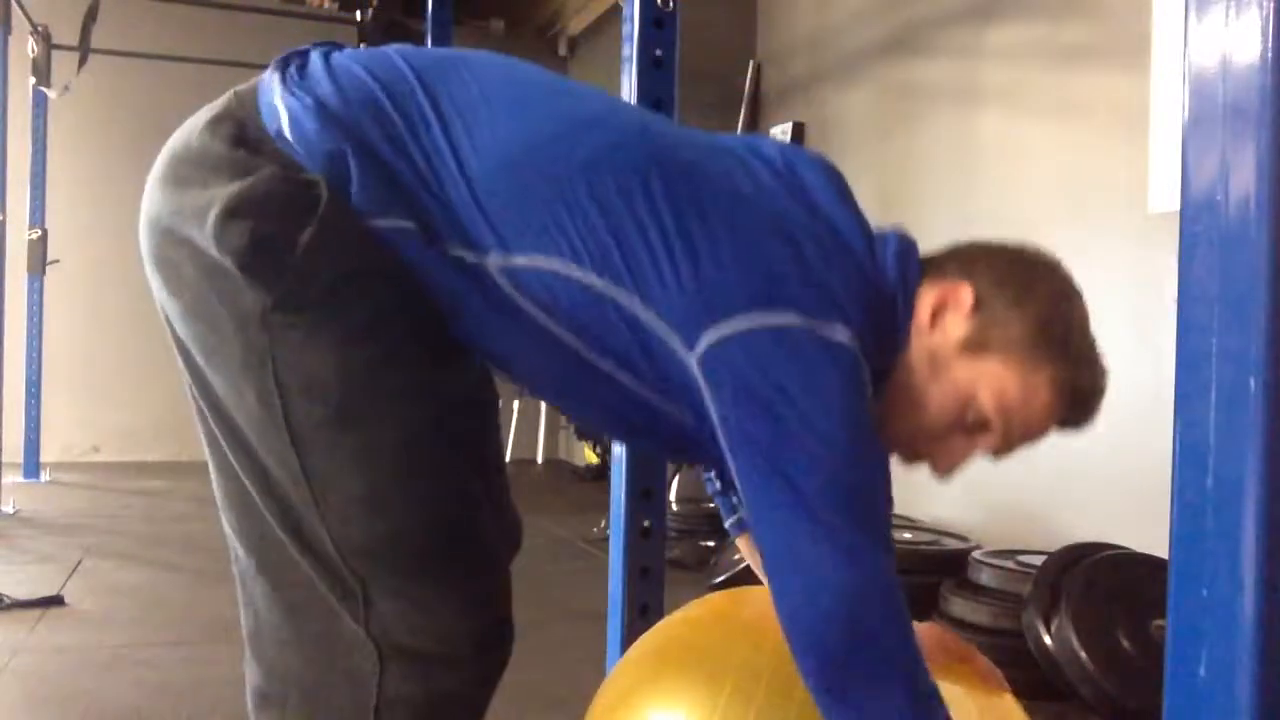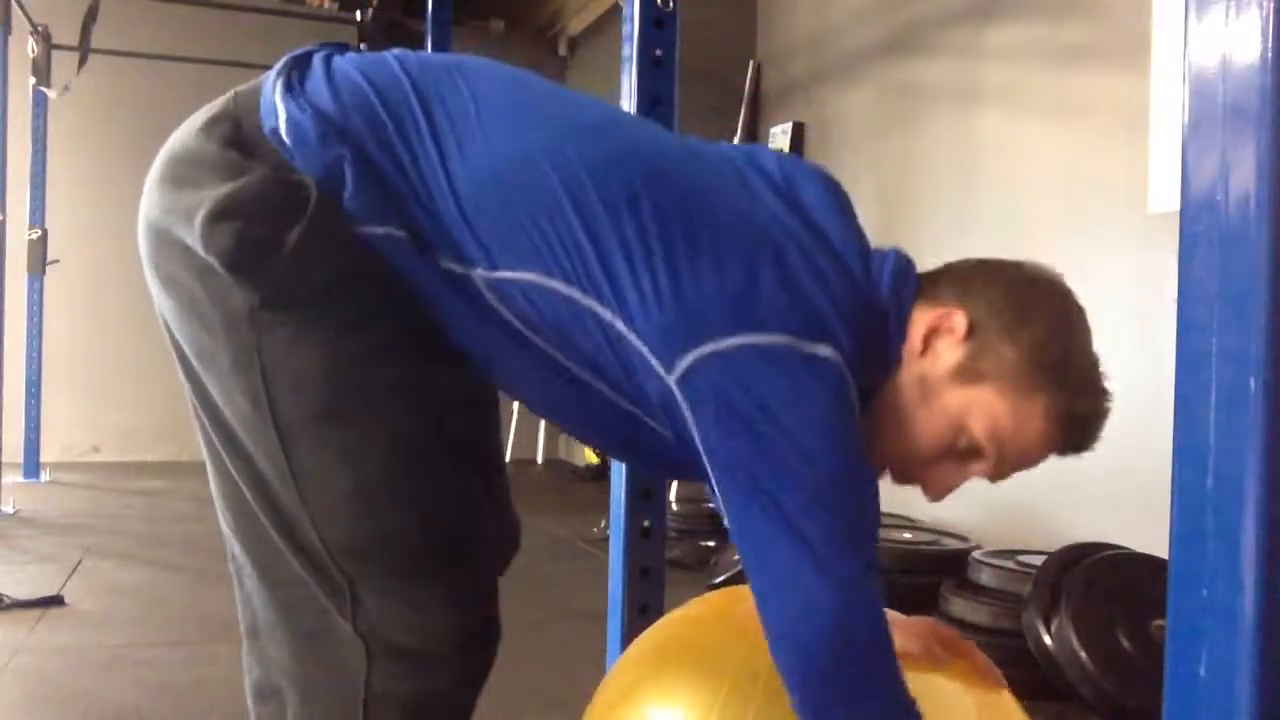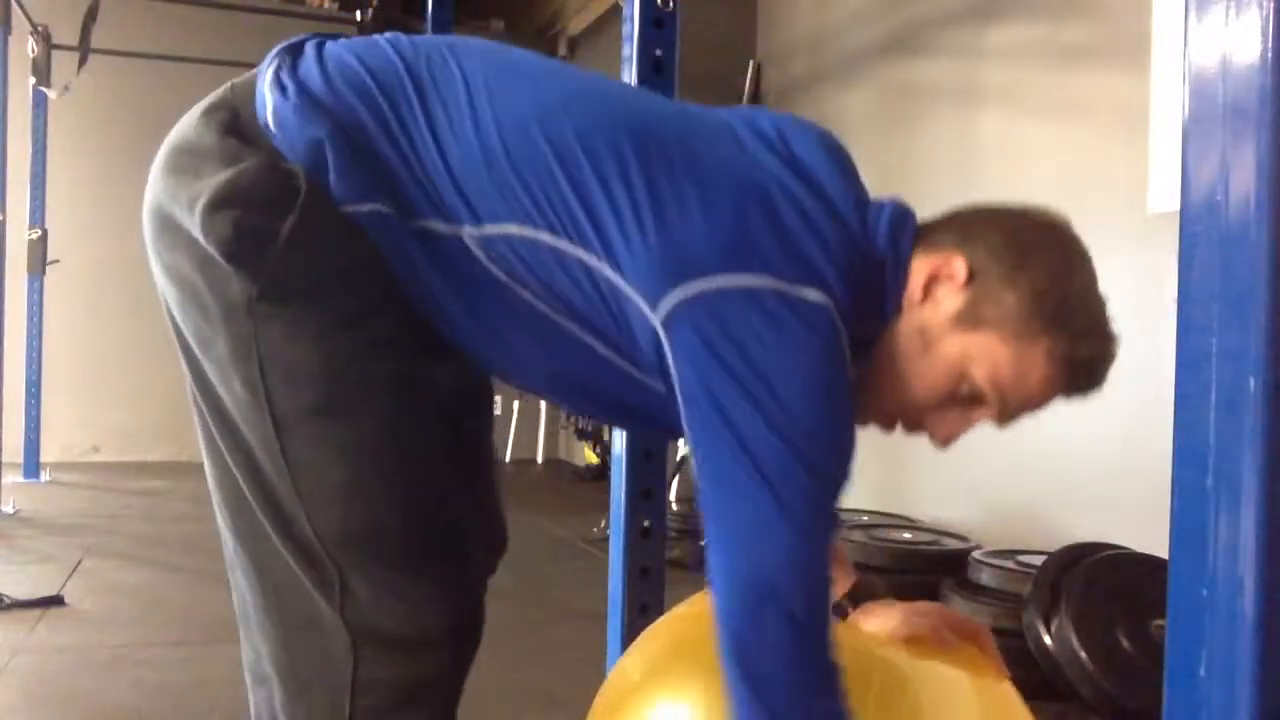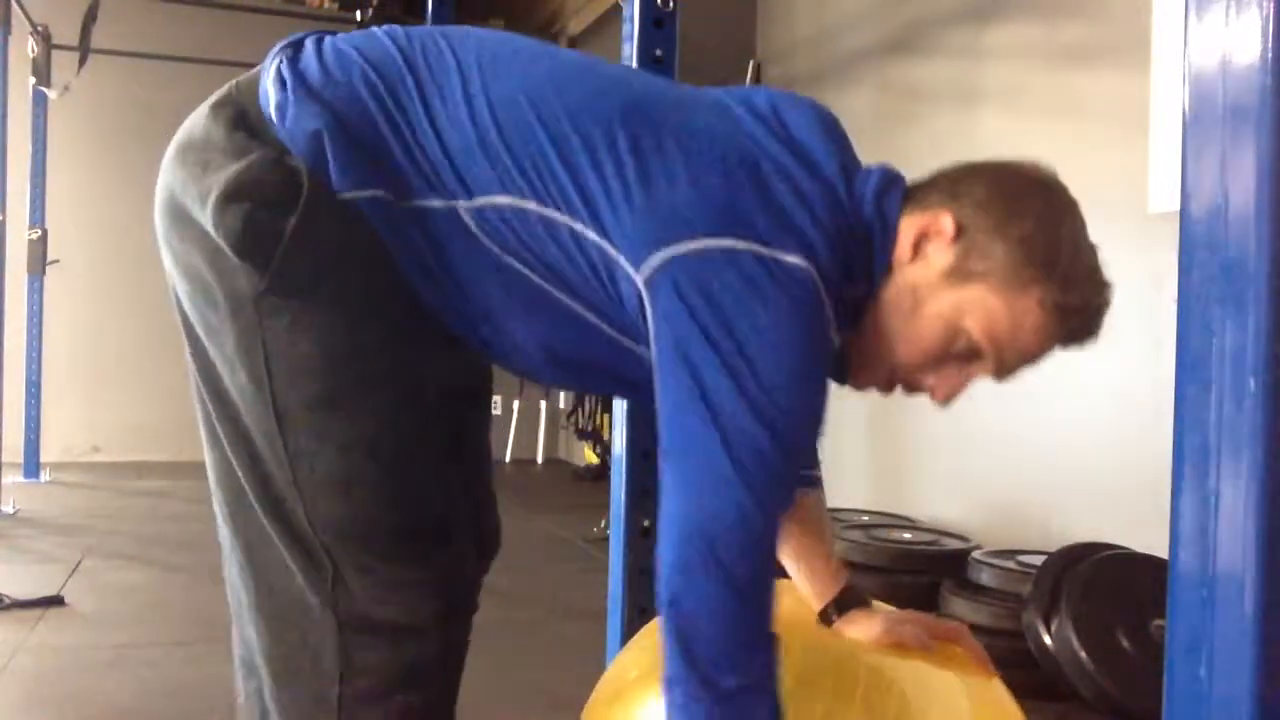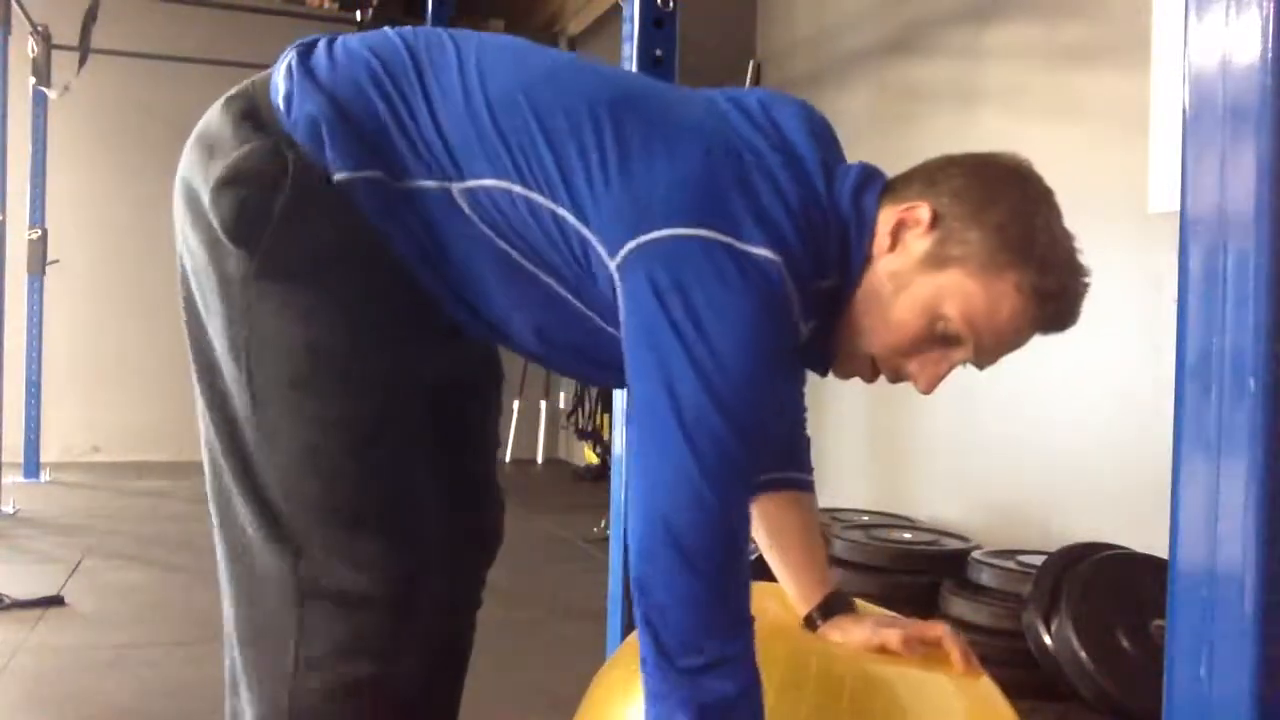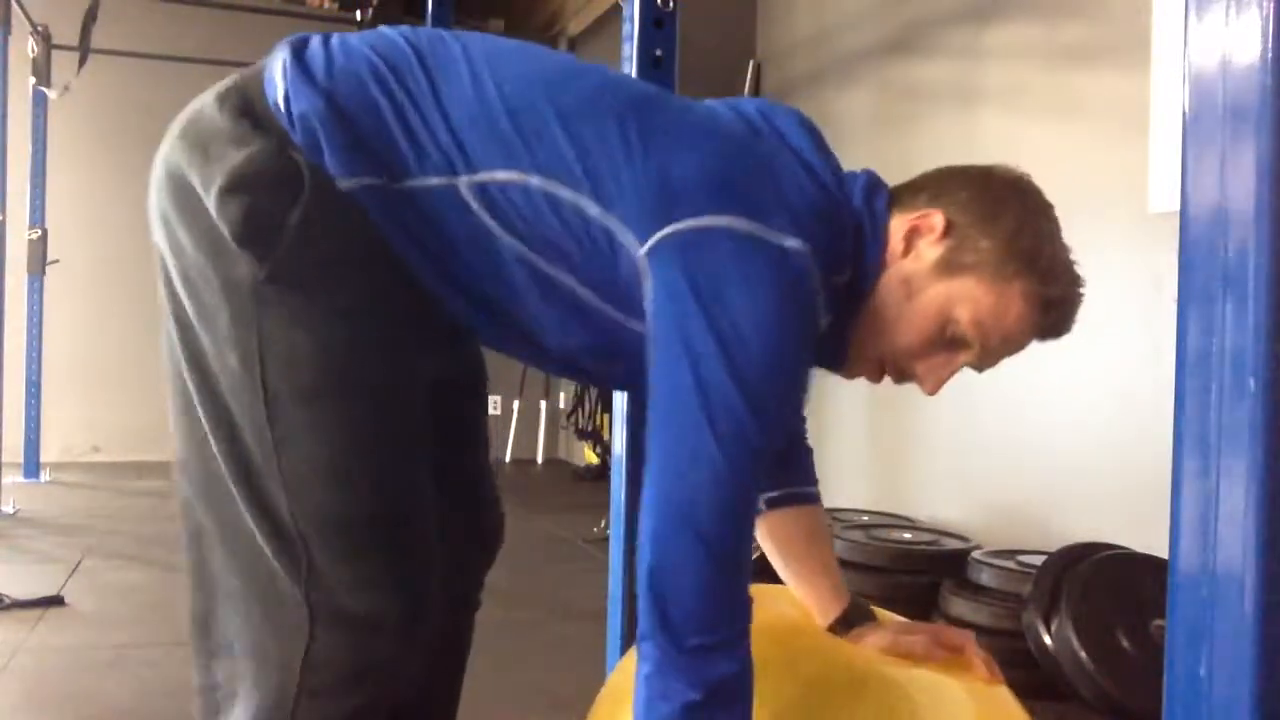
dt=0.2s
person 1, frame 1
left shoulder: (827, 243)
right shoulder: (798, 356)
left wrist: (875, 638)
left hip: (337, 201)
right hip: (258, 196)
left knee: (457, 561)
right knee: (410, 623)
person 1, frame 2
left shoulder: (826, 256)
right shoulder: (784, 375)
left wrist: (853, 622)
left hip: (348, 209)
right hip: (260, 201)
left knee: (457, 561)
right knee: (400, 618)
person 1, frame 3
left shoulder: (835, 221)
right shoulder: (777, 328)
left wrist: (852, 599)
left hip: (364, 211)
right hip: (262, 192)
left knee: (444, 563)
right knee: (384, 609)
person 1, frame 4
left shoulder: (826, 189)
right shoulder: (757, 294)
left elbow: (756, 447)
right elbow: (714, 643)
left wrist: (840, 604)
left hip: (387, 223)
right hip: (274, 183)
left knee: (440, 563)
right knee: (370, 605)
person 1, frame 5
left shoulder: (810, 185)
right shoulder: (724, 280)
left elbow: (759, 426)
right elbow: (687, 601)
left wrist: (828, 612)
left hip: (397, 218)
right hip: (284, 178)
left knee: (444, 552)
right knee: (345, 584)
person 1, frame 6
left shoulder: (809, 197)
right shoulder: (753, 275)
left elbow: (761, 439)
right elbow: (689, 585)
left wrist: (848, 621)
left hip: (384, 226)
right hip: (270, 177)
left knee: (447, 550)
right knee: (339, 595)
